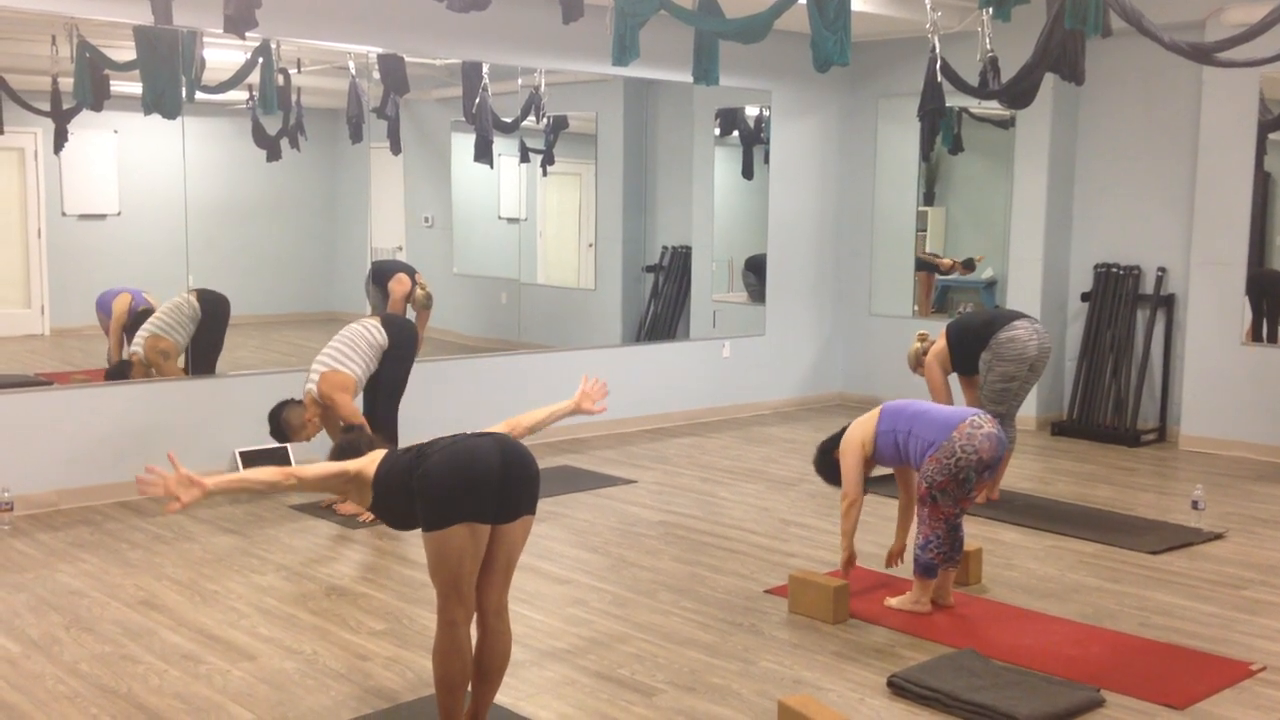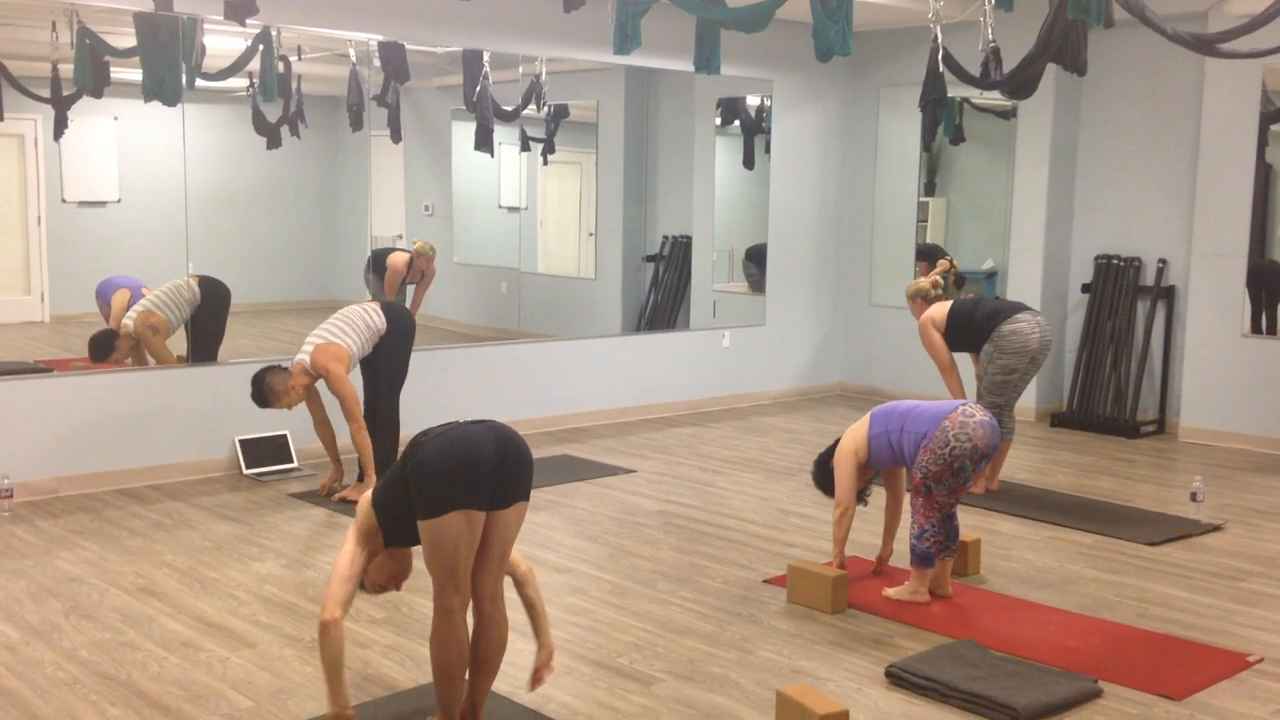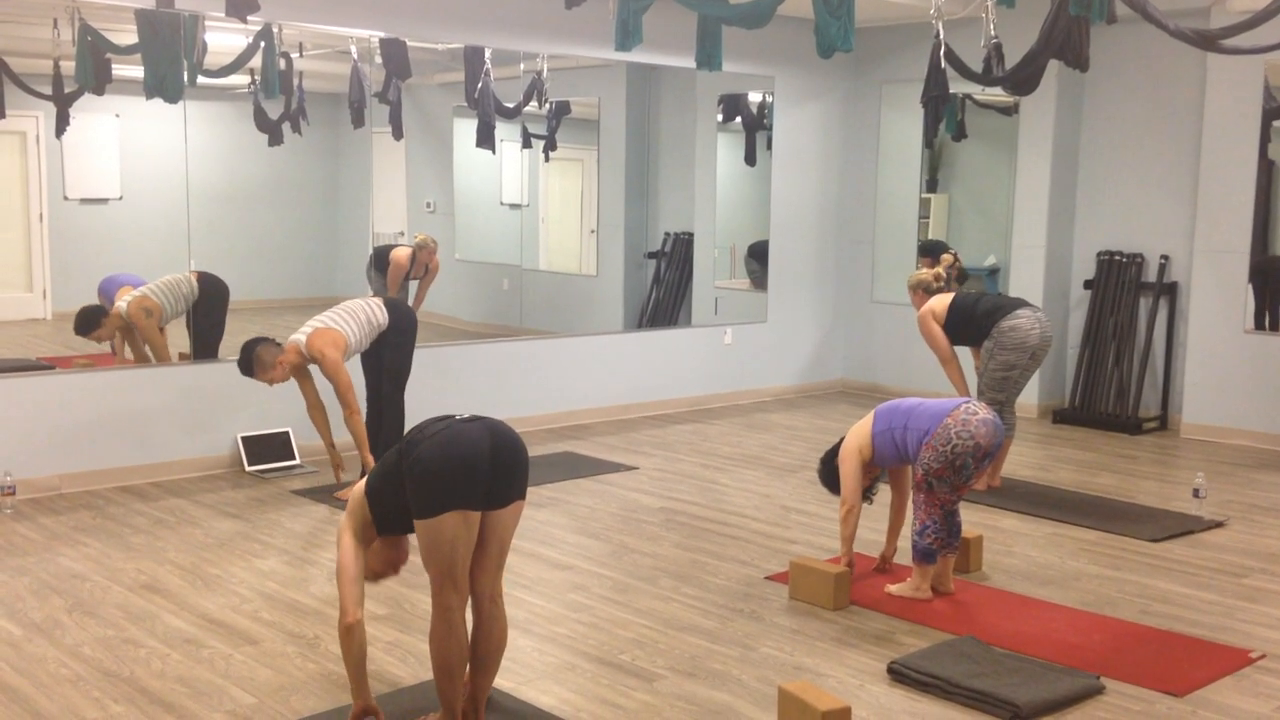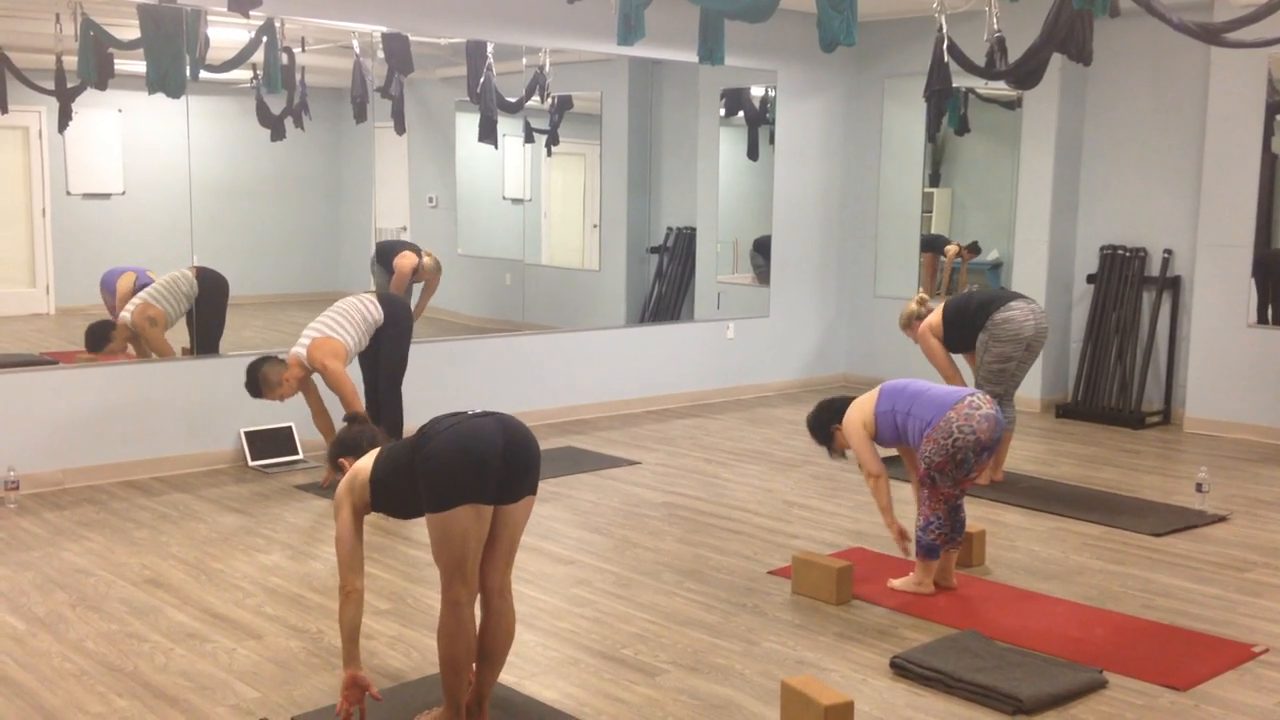
dt=1s
person 1, frame 1
left shoulder: (355, 472)
right shoulder: (419, 454)
left elbow: (287, 477)
right elbow: (512, 426)
left wrist: (206, 486)
right wrist: (574, 406)
left hip: (455, 478)
right hip: (515, 461)
left knee: (455, 617)
right knee: (493, 610)
person 1, frame 2
left shoulder: (366, 535)
left elbow: (331, 616)
right elbow: (520, 569)
right wrist: (544, 643)
left hip: (447, 461)
right hip: (510, 445)
left knee: (450, 605)
right knee: (489, 597)
person 1, frame 3
left shoulder: (358, 522)
left elbow: (351, 618)
right elbow: (473, 595)
right wrist: (476, 671)
left hip: (444, 460)
left knee: (448, 606)
right knee: (488, 595)
person 1, frame 4
left shoulder: (351, 484)
left elbow: (351, 587)
right elbow: (464, 572)
left wrist: (351, 668)
right wrist: (465, 653)
left hip: (457, 456)
right hip: (517, 440)
left knee: (458, 598)
right knee: (497, 590)
person 2, frame 1
left shoulder: (853, 439)
right shoulder: (889, 434)
left elbow: (851, 498)
right elbow: (908, 492)
left wrist: (847, 548)
right wrist: (899, 541)
left hip: (959, 444)
left knee: (932, 520)
right knee: (949, 517)
left ankle: (919, 599)
right ankle: (942, 592)
person 2, frame 2
left shoulder: (848, 447)
right shoulder: (883, 446)
left elbow: (844, 507)
right elbow: (895, 498)
left wrist: (837, 555)
right wrist: (886, 547)
left hip: (954, 434)
left knee: (925, 508)
right knee: (943, 507)
left ankle: (917, 589)
right ankle: (940, 582)
person 2, frame 3
left shoulder: (852, 446)
right shoulder: (888, 444)
left elbow: (850, 505)
right elbow: (900, 497)
left wrist: (846, 553)
right wrist: (890, 547)
left hip: (956, 431)
left knee: (926, 503)
right knee: (946, 503)
left ankle: (919, 586)
right ankle: (942, 578)
person 2, frame 4
left shoulder: (853, 419)
right shoulder: (884, 413)
left elbow: (876, 475)
right elbow: (918, 469)
left wrist: (891, 524)
right wrist: (924, 523)
left hip: (957, 424)
left knee: (933, 499)
right knee: (951, 497)
left ankle: (922, 580)
right ankle: (945, 573)
person 3, frame 1
left shoulder: (934, 359)
right shoulder: (959, 348)
right elbow: (975, 406)
left hip: (1010, 343)
right hip: (1039, 337)
right knee: (1005, 419)
right ankle: (992, 487)
person 3, frame 2
left shoulder: (927, 320)
right shoulder: (958, 311)
left elbow: (948, 370)
right elbow: (980, 363)
right wrist: (975, 405)
left hip: (1012, 334)
left knee: (986, 411)
right knee: (1003, 410)
left ankle: (976, 480)
right ankle: (991, 478)
person 3, frame 3
left shoulder: (926, 313)
right shoulder: (958, 303)
left elbow: (949, 361)
right elbow: (979, 354)
left hip: (1012, 330)
right hip: (1040, 323)
left knee: (987, 407)
right knee: (1004, 406)
left ankle: (978, 477)
right ankle: (993, 475)
person 3, frame 4
left shoulder: (926, 330)
right shoulder: (953, 316)
left elbow: (952, 377)
right elbow: (979, 366)
left hip: (1007, 322)
right knee: (1004, 398)
right ankle: (996, 469)
person 4, frame 1
left shoulder: (332, 396)
right shoulder: (313, 401)
left hip: (398, 336)
right hip: (375, 333)
left knee: (383, 416)
right knee: (373, 415)
person 4, frame 2
left shoulder: (328, 368)
right shoulder: (298, 372)
left elbow: (357, 424)
right elbow: (320, 422)
left wrist: (370, 478)
right wrist: (337, 467)
left hip: (395, 323)
right hip: (372, 321)
left knee: (385, 405)
right knee: (372, 404)
right ankle: (364, 480)
person 4, frame 3
left shoulder: (323, 352)
right shoulder: (292, 353)
left elbow: (351, 410)
right elbow: (314, 406)
left wrist: (366, 457)
right wrist: (332, 451)
left hip: (396, 321)
right hip: (375, 325)
left knee: (389, 402)
right knee: (375, 402)
person 4, frame 4
left shoulder: (325, 363)
right shoulder: (293, 366)
right elbow: (319, 413)
left hip: (392, 316)
right hip: (365, 310)
left knee: (387, 392)
right knee: (373, 392)
